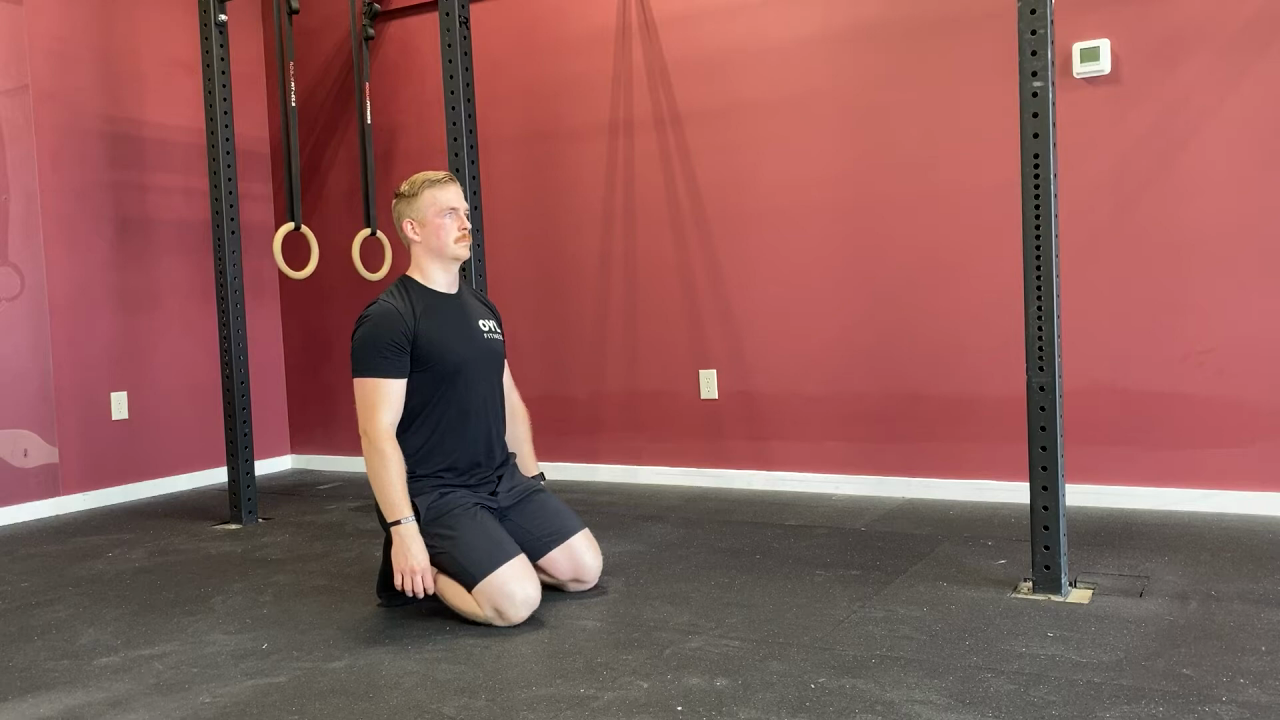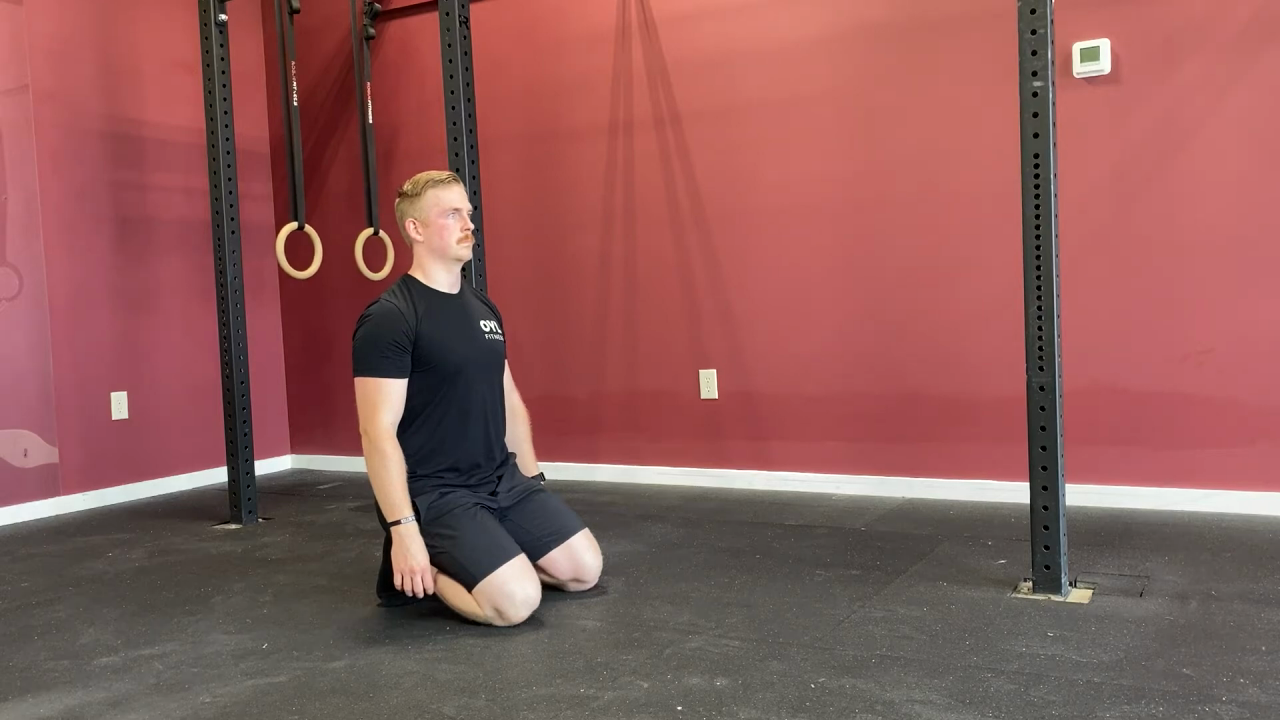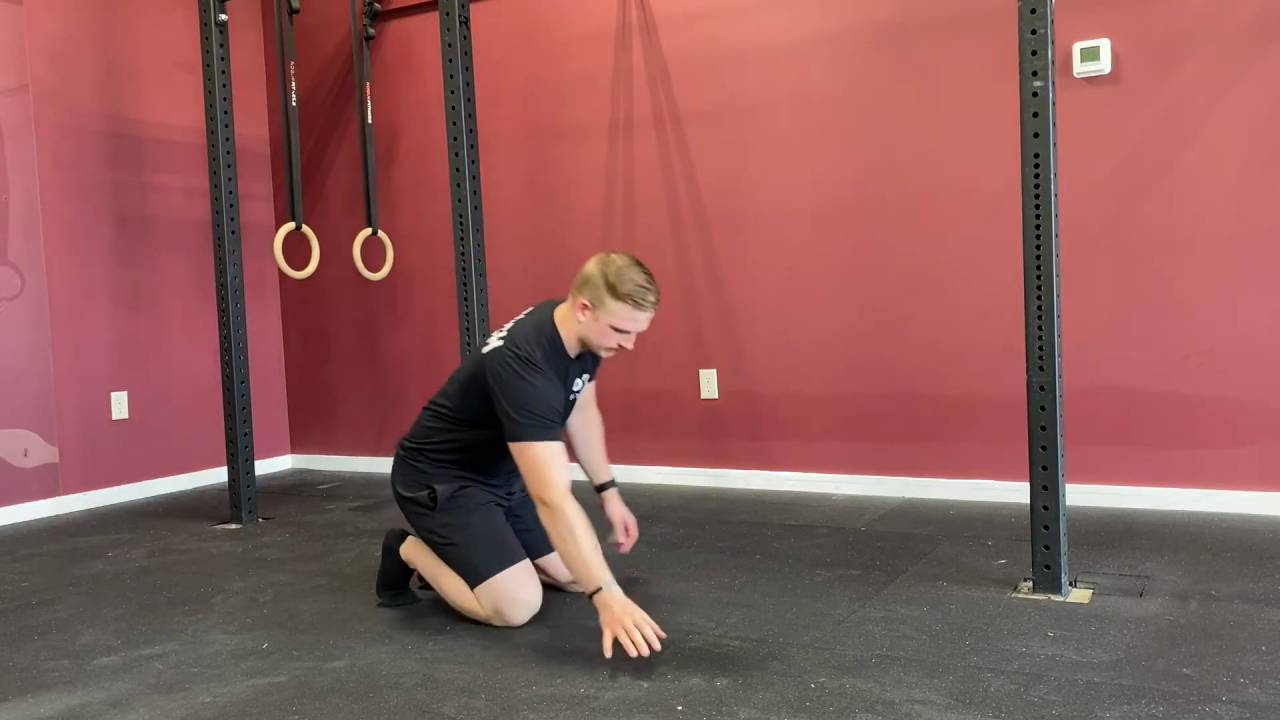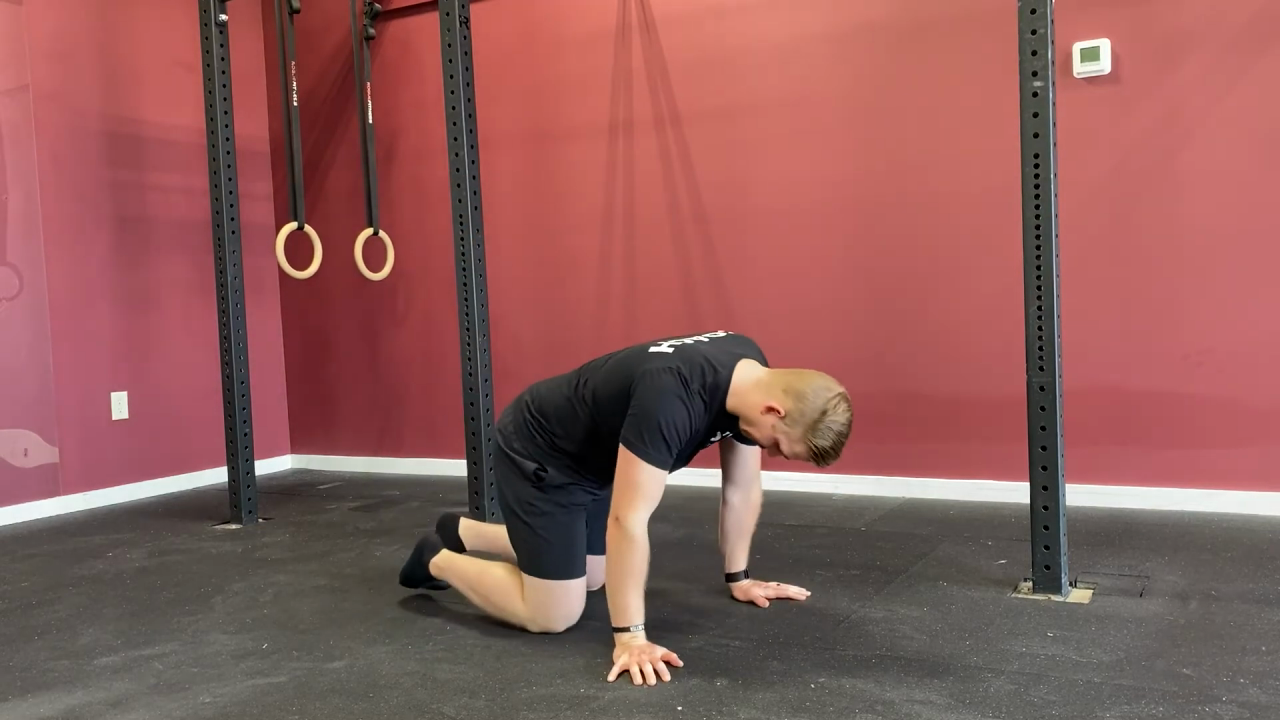
dt=1s
person 1, frame 1
left shoulder: (481, 307)
right shoulder: (388, 318)
right elbow: (378, 432)
left wrist: (533, 480)
right wrist: (404, 530)
left hip: (503, 479)
right hip: (434, 493)
left knee: (585, 569)
right knee: (517, 601)
left ankle: (465, 559)
right ankle: (414, 568)
person 1, frame 2
left shoulder: (482, 306)
right shoulder: (390, 318)
right elbow: (378, 432)
left wrist: (534, 481)
right wrist: (403, 530)
left hip: (502, 478)
right hip: (434, 492)
left knee: (584, 569)
right knee: (516, 601)
left ankle: (466, 556)
right ankle: (414, 566)
person 1, frame 3
left shoulder: (580, 332)
right shoulder: (523, 365)
left elbow: (580, 414)
right elbow: (553, 498)
left wrist: (608, 492)
right wrist: (608, 598)
left hip: (502, 470)
right hip: (441, 478)
left knee: (578, 574)
right knee: (516, 605)
left ankle: (473, 538)
right ankle: (412, 552)
person 1, frame 4
left shoulder: (754, 378)
right shoulder: (671, 396)
left elbow: (741, 489)
right elbow: (628, 519)
left wrist: (738, 577)
right wrist: (630, 637)
left hip: (591, 454)
right hip: (538, 452)
left knee: (590, 576)
right knee: (554, 614)
left ankle: (461, 532)
right ankle: (437, 560)
